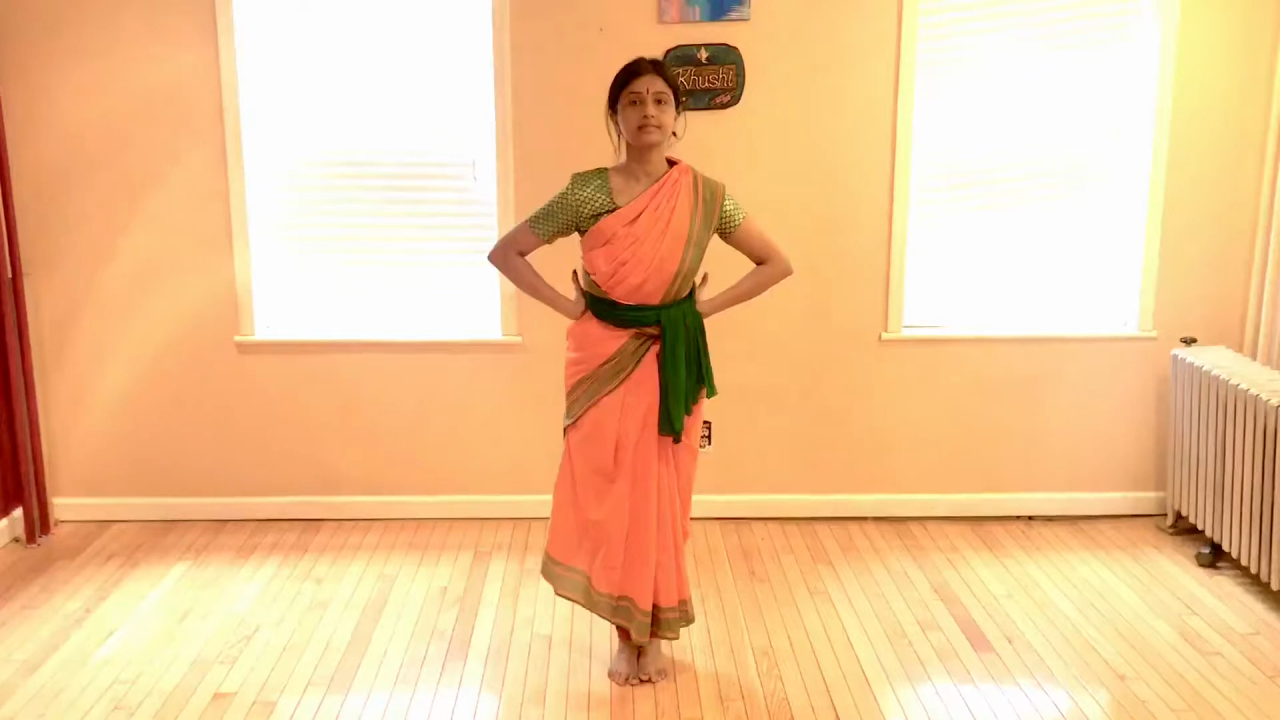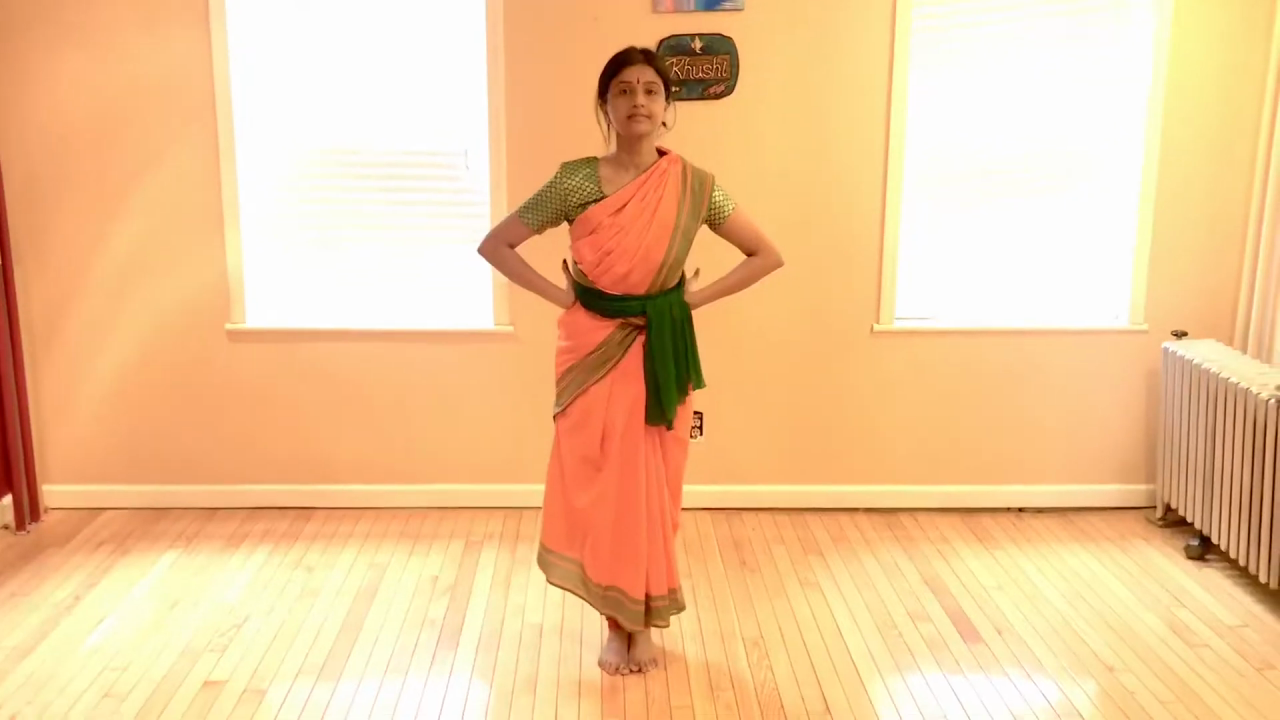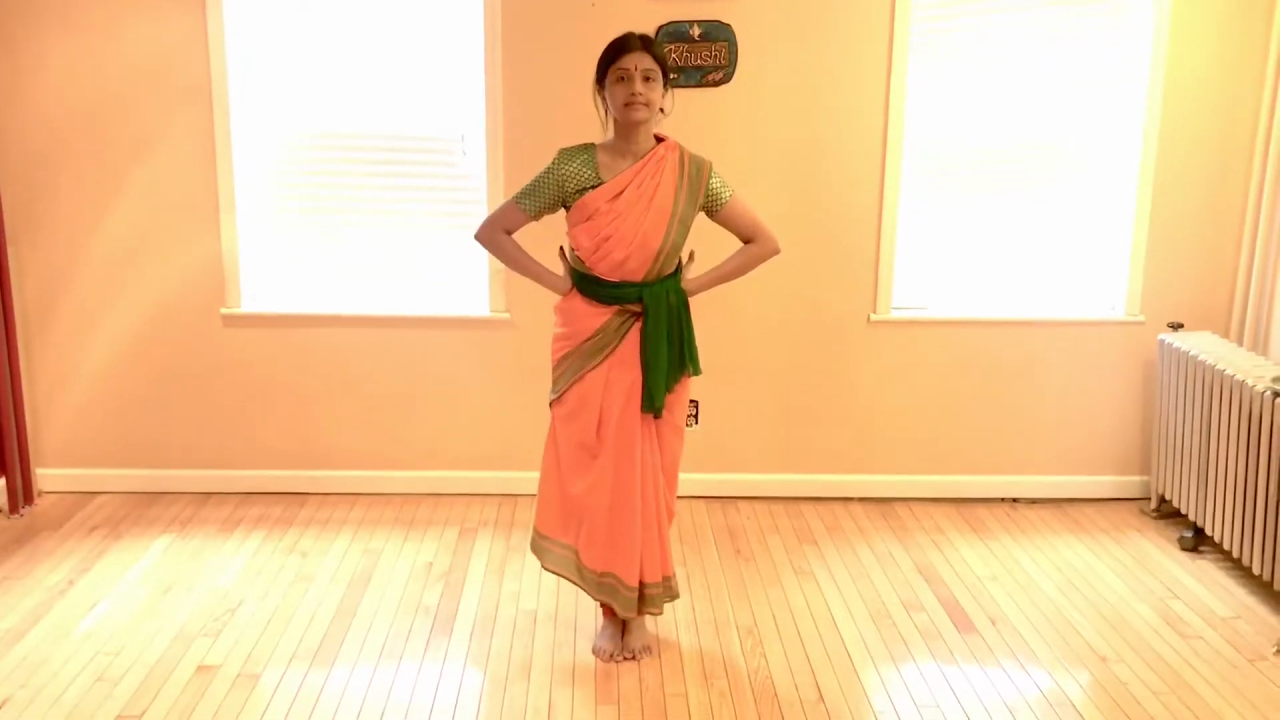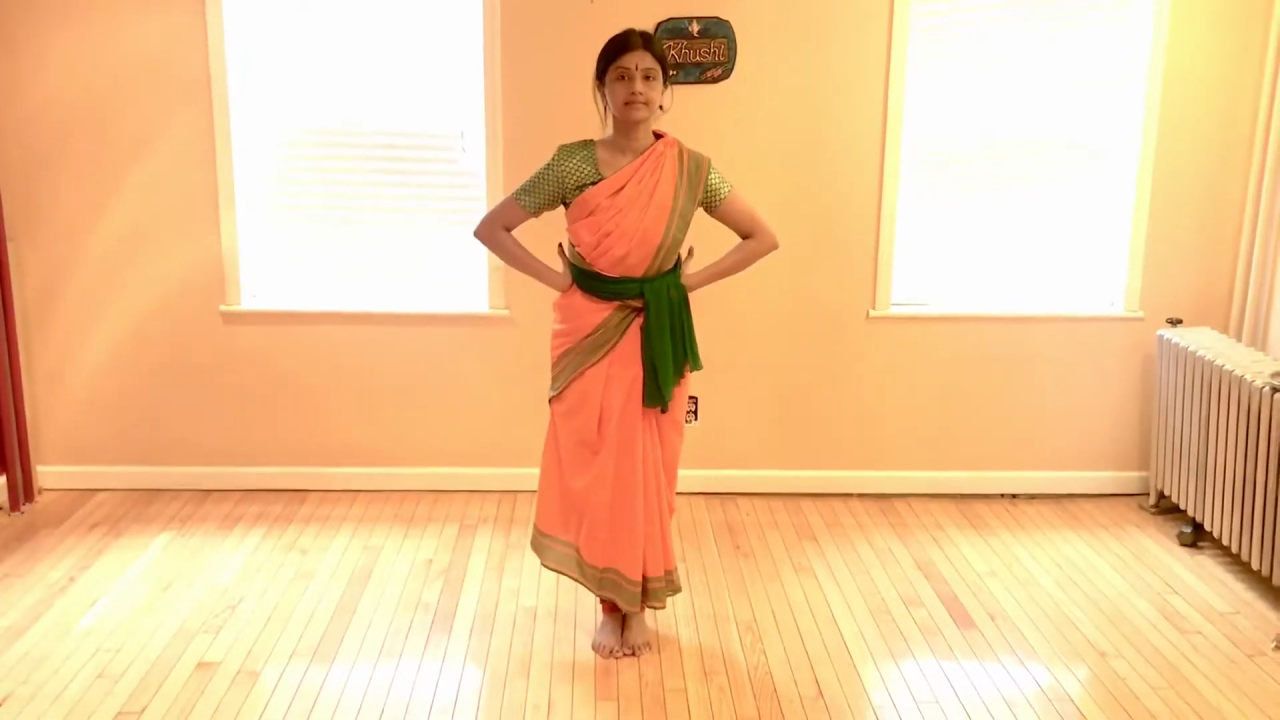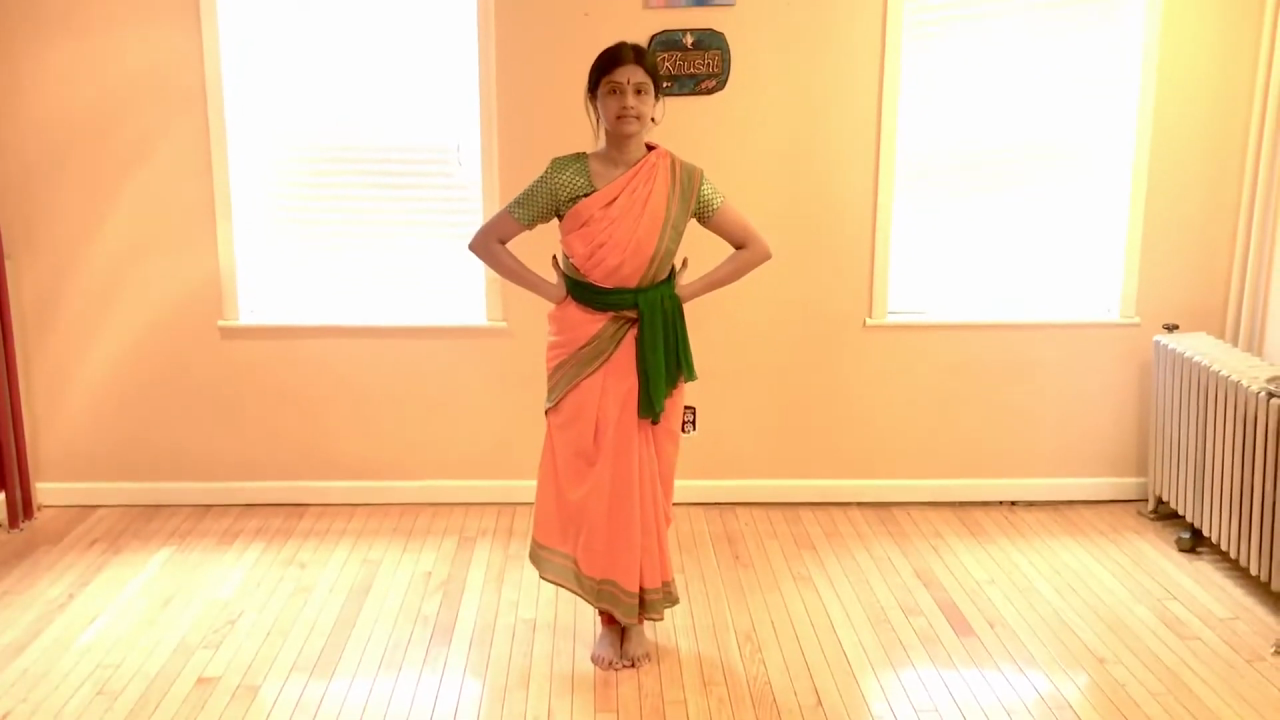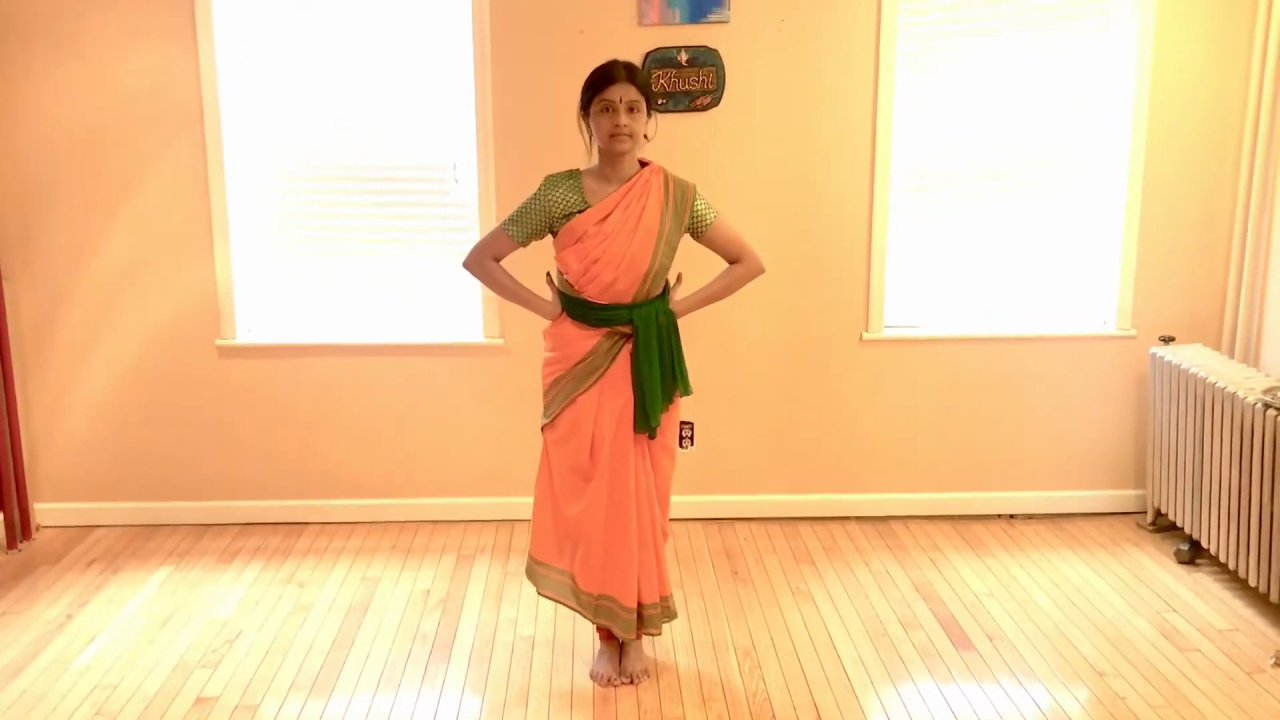
dt=0.4s
person 1, frame 1
left shoulder: (704, 195)
right shoulder: (587, 192)
left elbow: (776, 262)
right elbow: (504, 252)
left wrist: (708, 305)
right wrist: (570, 306)
left hip: (671, 362)
right hip: (604, 360)
left knee: (663, 494)
right knee: (609, 493)
left ankle: (654, 630)
right ankle: (625, 631)
person 1, frame 2
left shoulder: (694, 186)
right shoulder: (575, 181)
left elbow: (767, 255)
right elbow: (494, 244)
left wrist: (697, 297)
right wrist: (561, 295)
left hip: (660, 352)
right hip: (592, 349)
left knee: (652, 485)
right knee: (597, 484)
left ankle: (645, 621)
right ankle: (615, 622)
person 1, frame 3
left shoulder: (692, 173)
right shoulder: (572, 167)
left elbow: (764, 242)
right elbow: (491, 231)
left wrist: (693, 284)
right wrist: (558, 282)
left hip: (656, 340)
right hip: (589, 337)
left knee: (647, 473)
right knee: (593, 473)
left ankle: (638, 608)
right ankle: (608, 609)
person 1, frame 4
left shoulder: (690, 169)
right shoulder: (572, 164)
left elbow: (762, 238)
right elbow: (490, 228)
left wrist: (692, 279)
right wrist: (556, 278)
left hip: (656, 335)
right hip: (589, 332)
left knee: (648, 469)
right knee: (593, 468)
left ankle: (639, 603)
right ankle: (609, 605)
person 1, frame 5
left shoulder: (683, 179)
right shoulder: (564, 176)
left elbow: (755, 247)
right elbow: (485, 241)
left wrist: (687, 289)
right wrist: (551, 290)
left hip: (650, 347)
right hip: (584, 345)
left knee: (645, 480)
right knee: (590, 480)
left ankle: (637, 614)
right ankle: (608, 616)
person 1, frame 6
left shoulder: (676, 196)
right shoulder: (558, 193)
left elbow: (748, 262)
right elbow: (479, 258)
left wrist: (681, 305)
right wrist: (546, 307)
left hip: (646, 362)
right hip: (580, 360)
left knee: (641, 497)
right knee: (587, 496)
left ankle: (636, 631)
right ankle: (606, 634)
